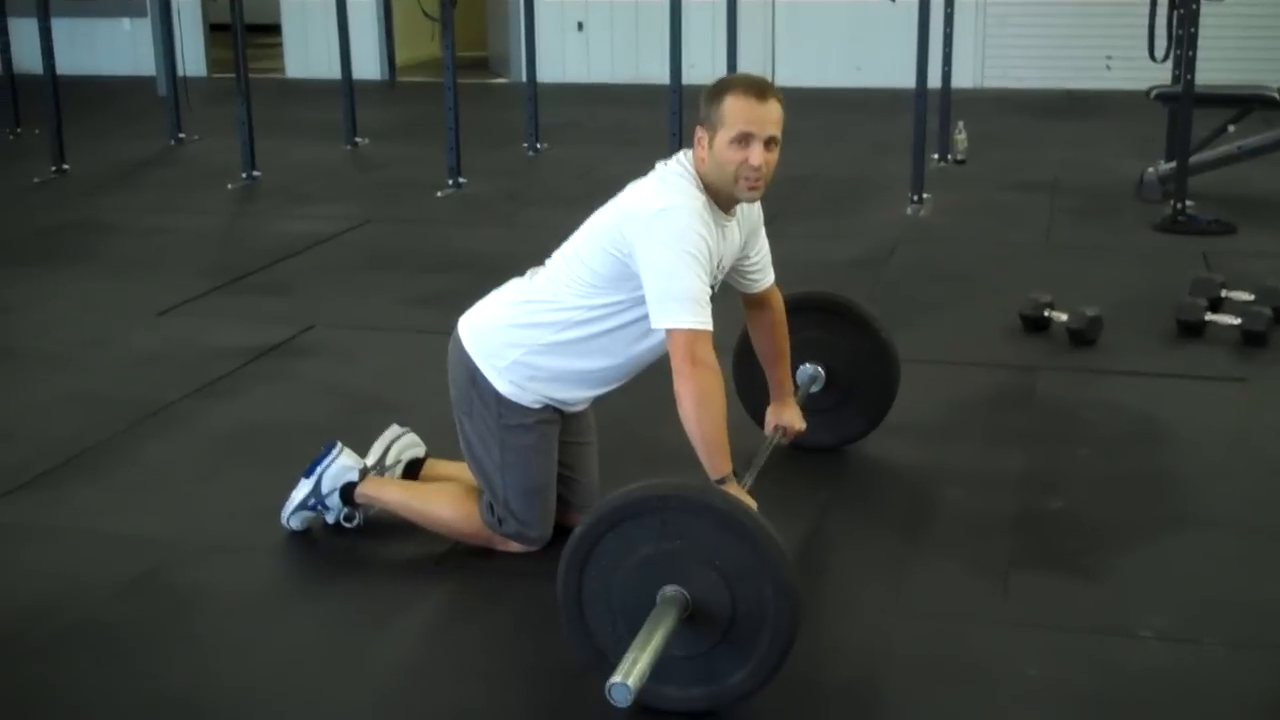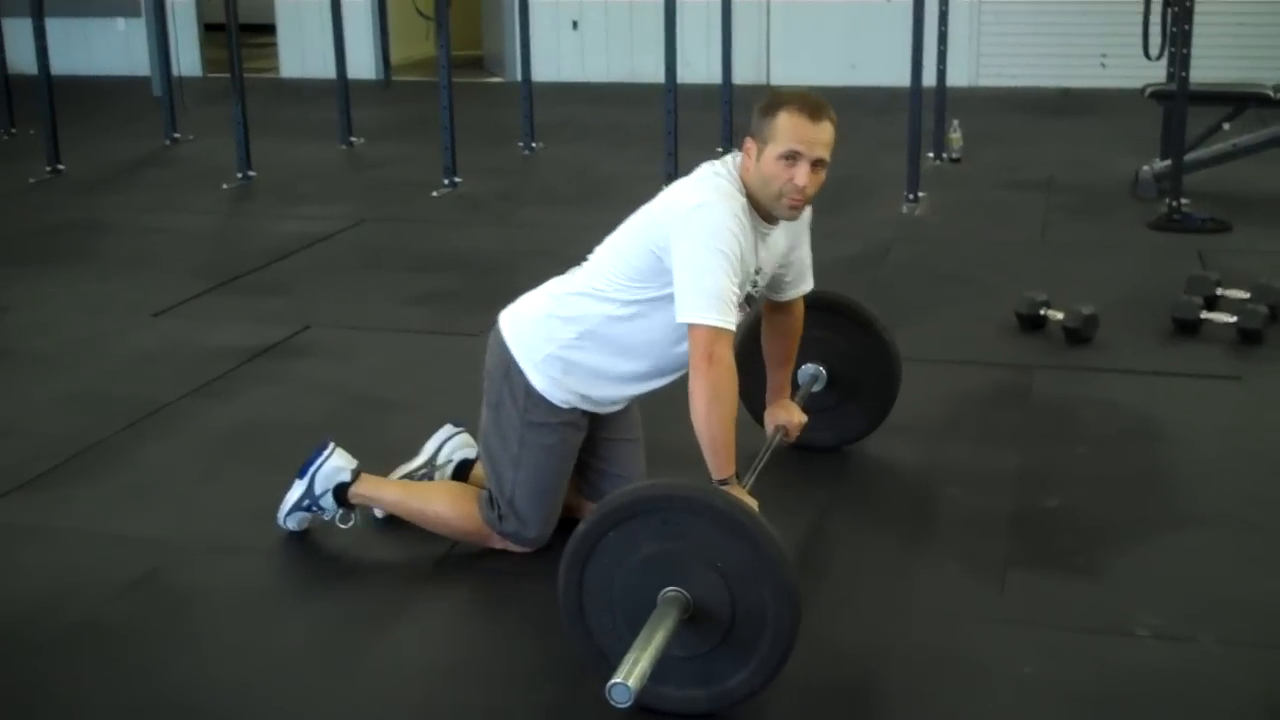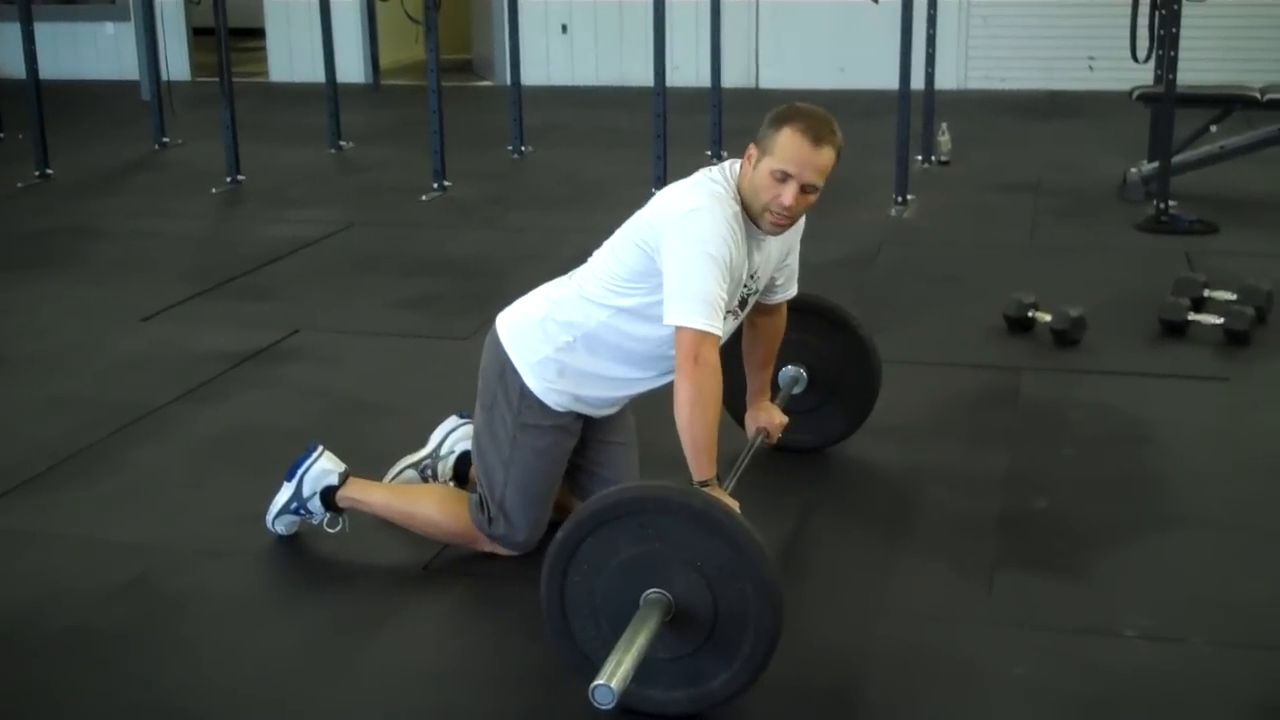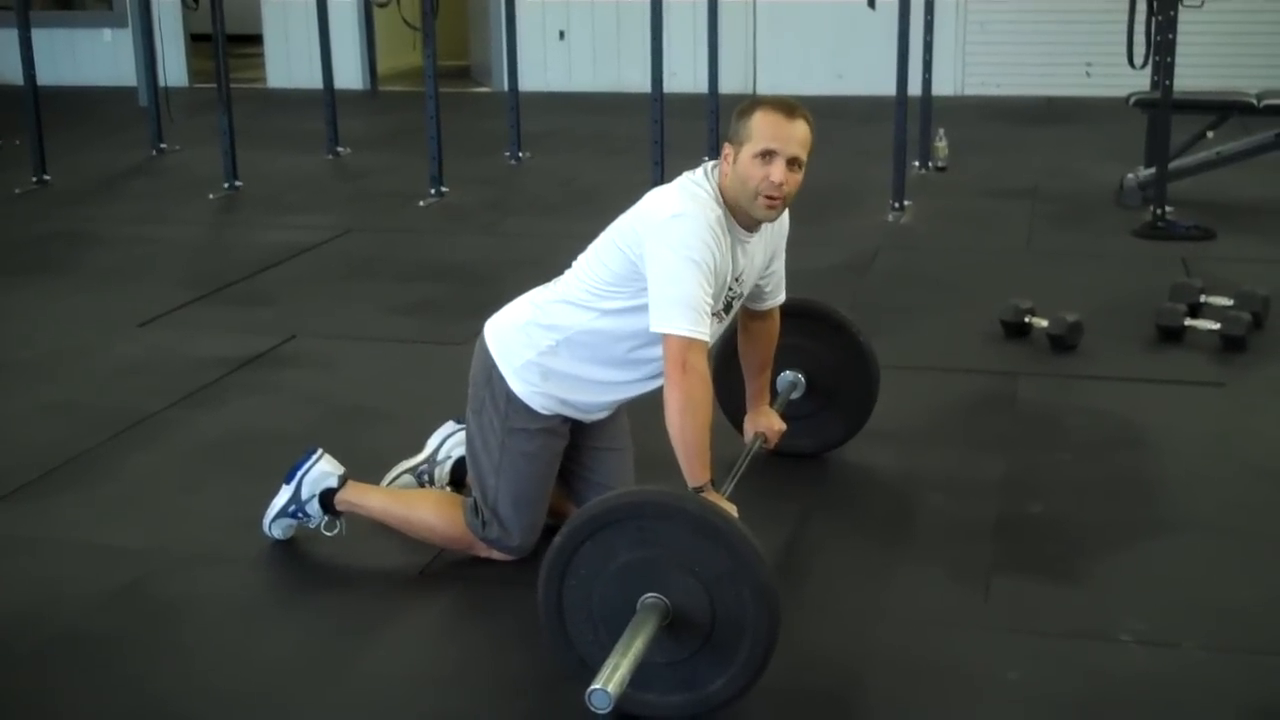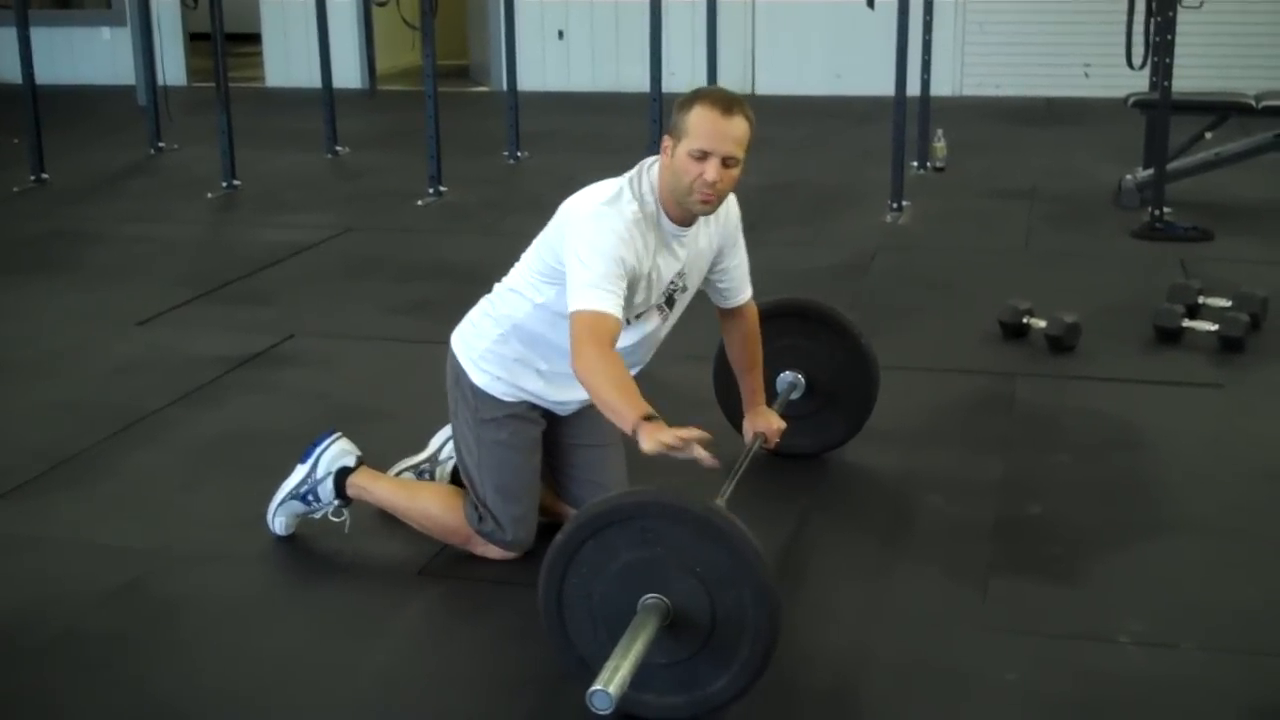
dt=1s
person 1, frame 1
left shoulder: (739, 201)
right shoulder: (674, 216)
left elbow: (762, 298)
right elbow: (692, 362)
left wrist: (783, 399)
right wrist: (724, 486)
left hip: (547, 367)
right hip: (505, 368)
left knee: (573, 512)
right knee: (520, 533)
left ankle: (406, 468)
right ankle: (352, 484)
person 1, frame 2
left shoulder: (783, 204)
right shoulder: (712, 214)
left elbow: (784, 301)
right elbow: (711, 359)
left wrist: (779, 398)
right wrist: (725, 487)
left hip: (596, 375)
right hip: (544, 366)
right knee: (517, 532)
left ankle: (461, 465)
right ankle: (346, 482)
person 1, frame 3
left shoulder: (782, 212)
right shoulder: (702, 217)
left elbow: (768, 306)
right elbow: (696, 358)
left wrist: (759, 400)
right wrist: (706, 488)
left hip: (593, 378)
right hip: (540, 367)
right knee: (507, 536)
left ankle: (465, 455)
right ankle: (333, 487)
person 1, frame 4
left shoulder: (769, 216)
right shoulder: (685, 222)
left elbow: (761, 311)
right elbow: (685, 366)
left wrist: (759, 406)
right wrist: (702, 492)
left hip: (586, 384)
right hip: (530, 373)
right knee: (503, 541)
left ankle: (463, 460)
right ankle: (330, 490)
person 1, frame 5
left shoulder: (720, 211)
right shoulder: (609, 218)
left elbow: (737, 309)
right elbow: (590, 350)
left wrist: (755, 406)
right wrist: (647, 426)
left hip: (567, 385)
right hip: (500, 372)
right knee: (503, 541)
left ankle: (463, 462)
right ankle: (343, 475)
